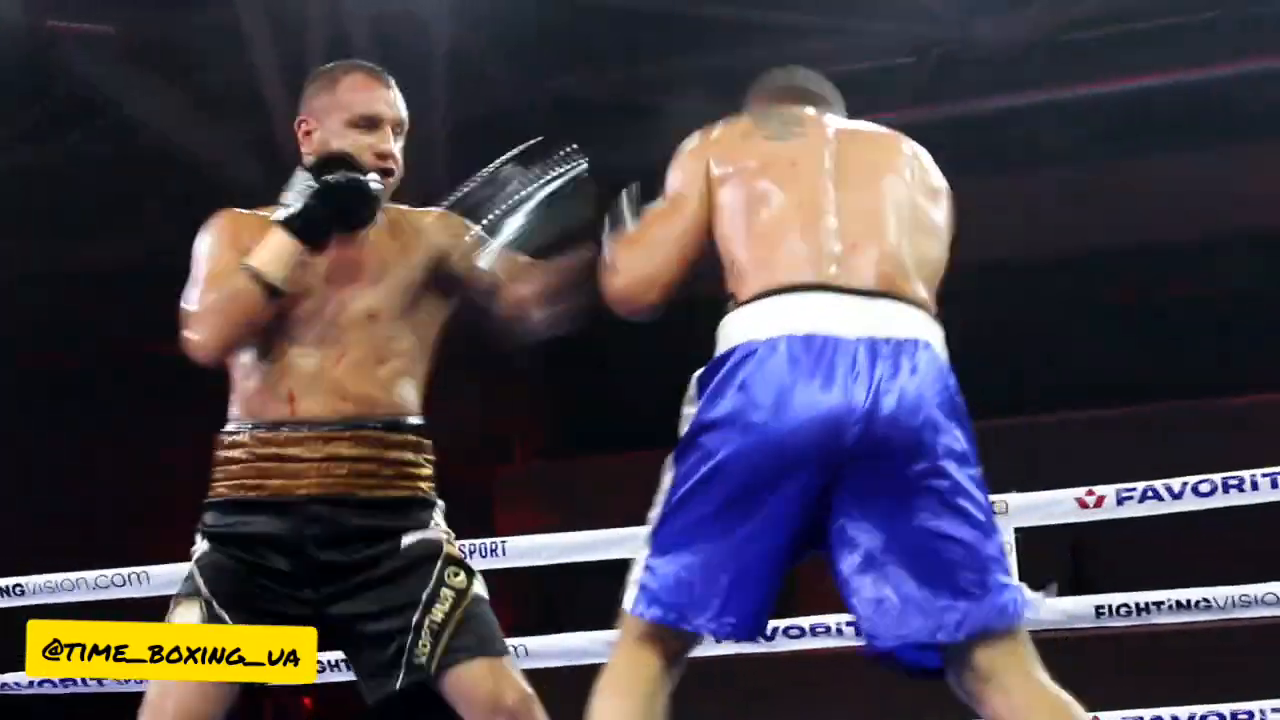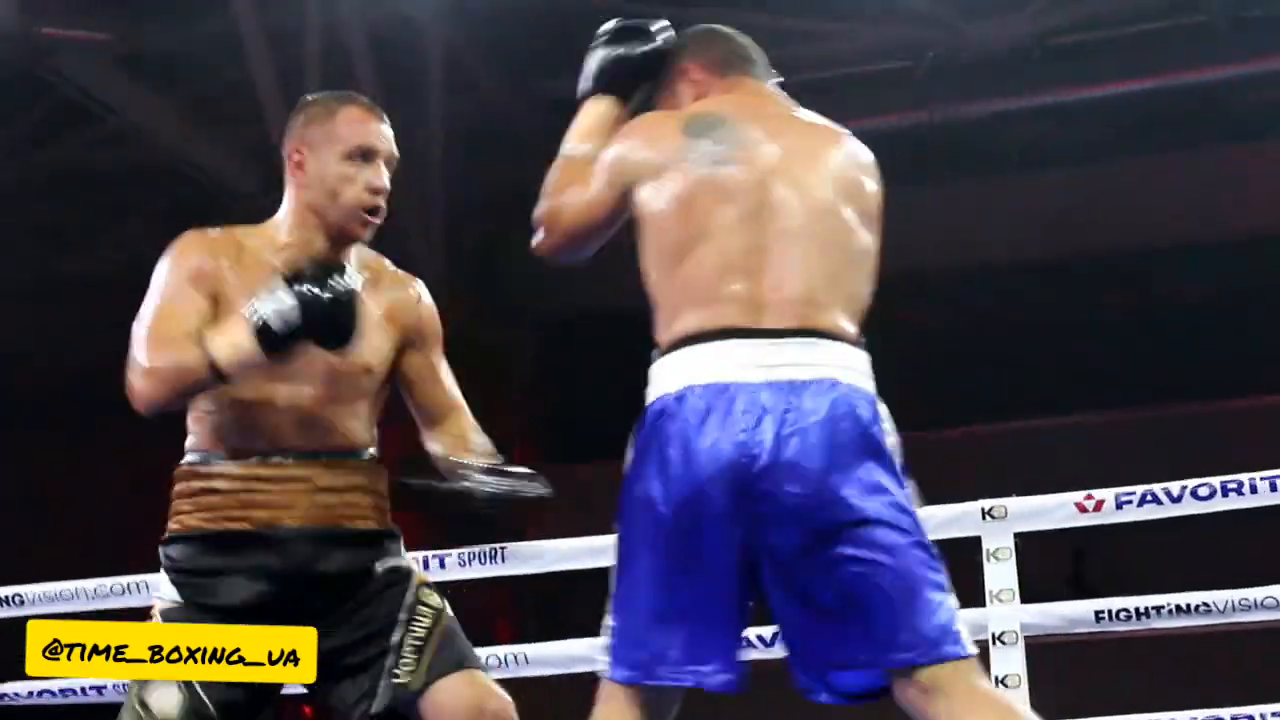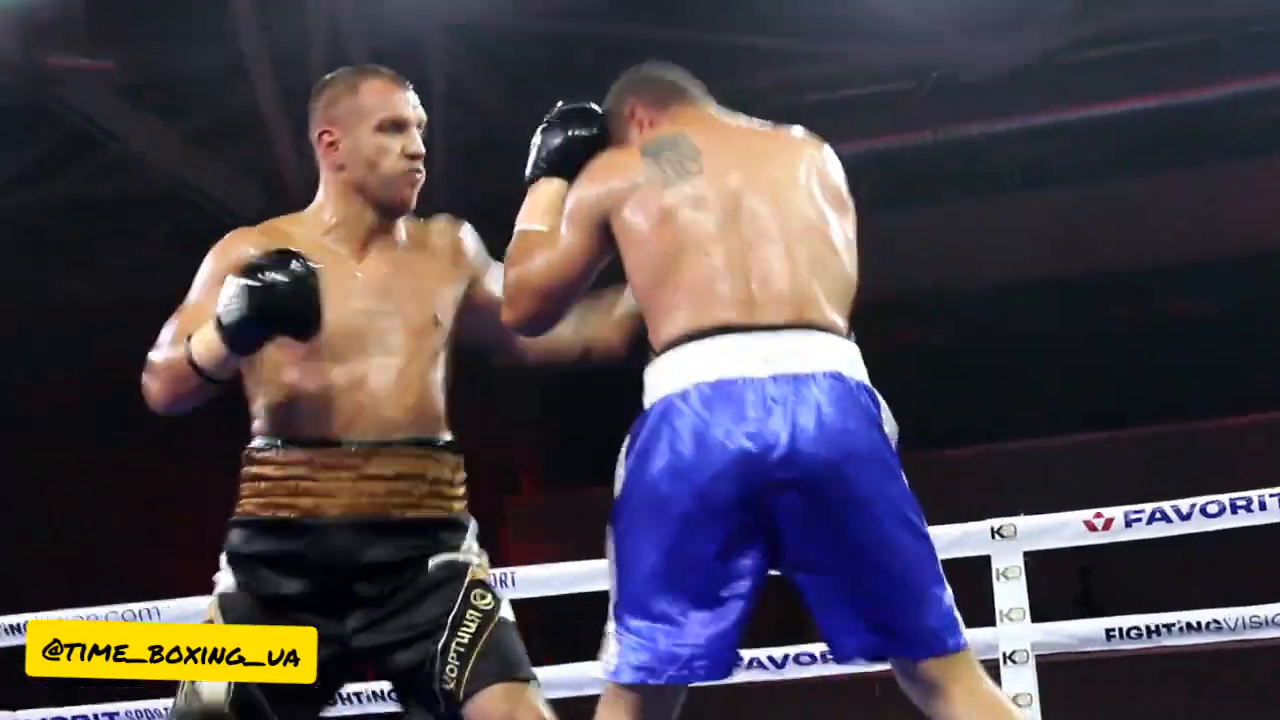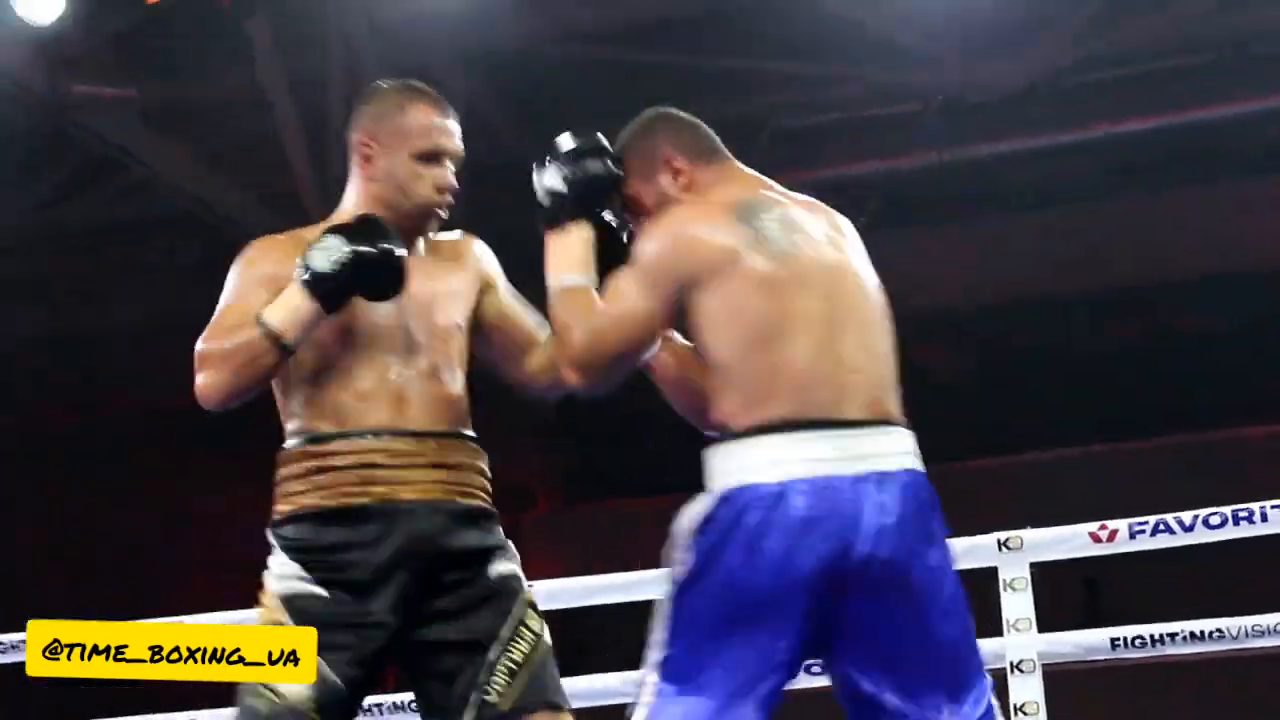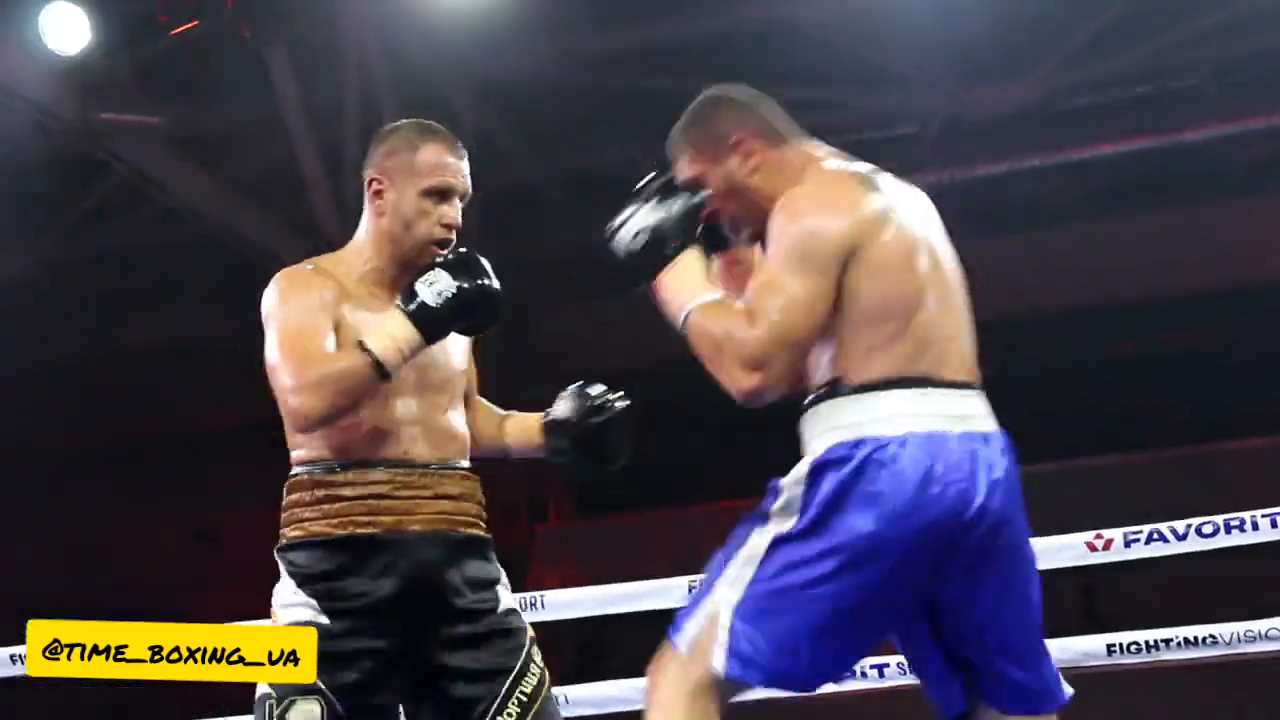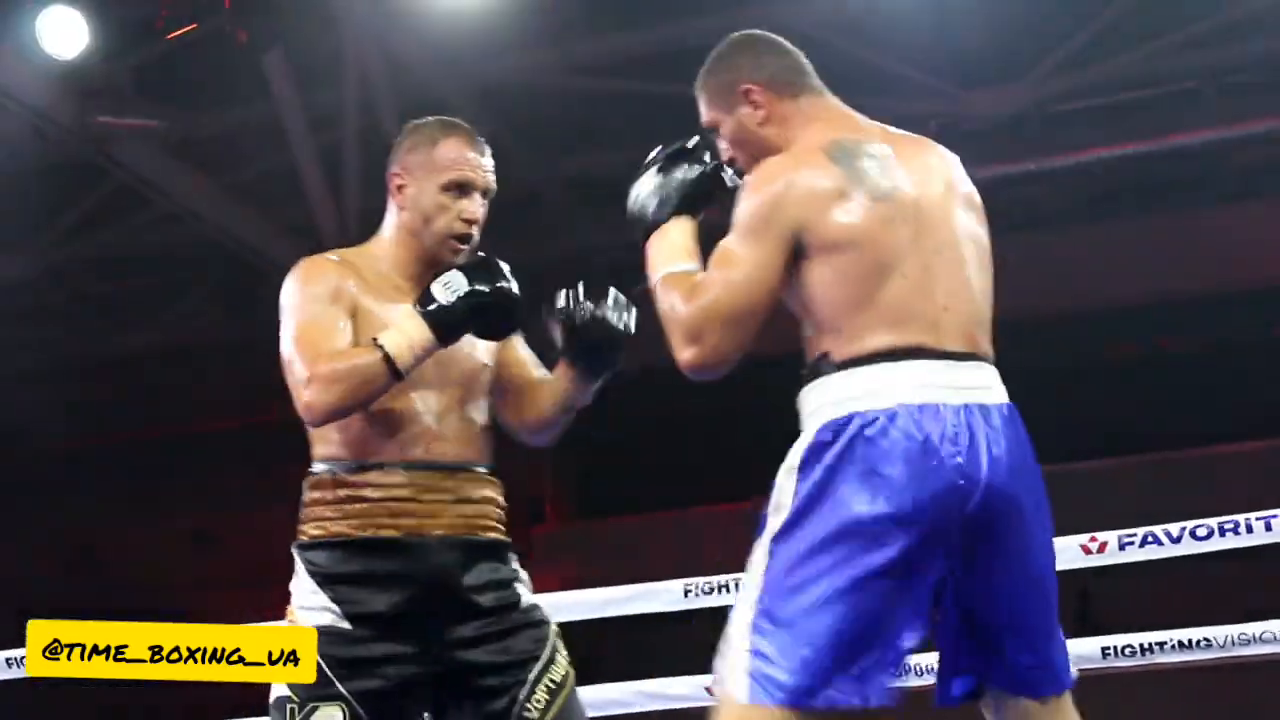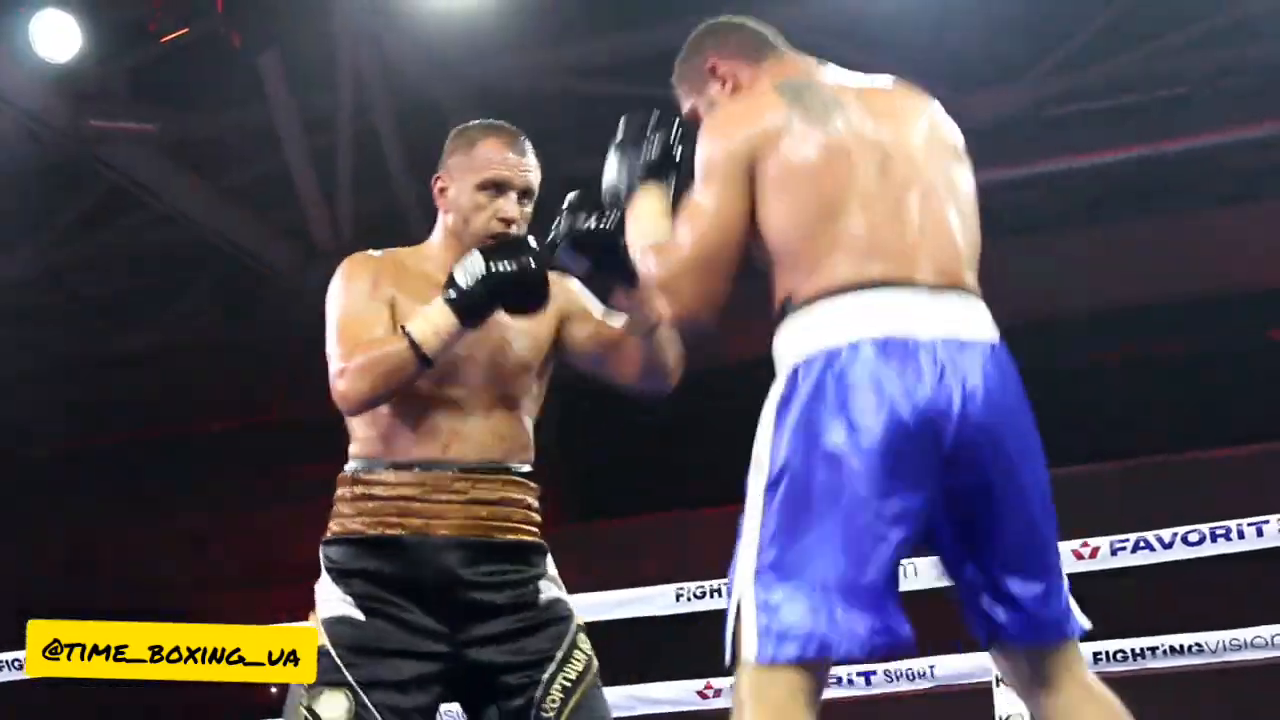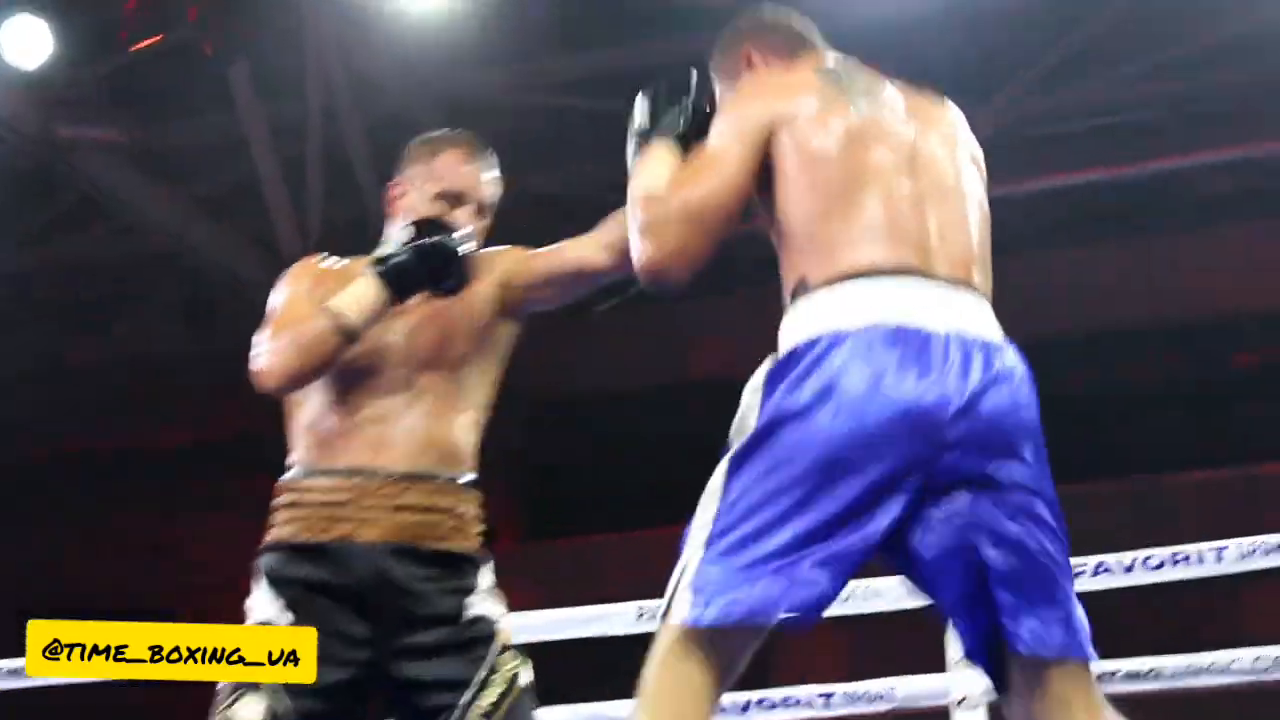
dt=0.2s
person 1, frame 1
left shoulder: (719, 145)
right shoulder: (915, 164)
left elbow: (633, 286)
left wrist: (634, 230)
left hip: (770, 376)
right hip: (904, 376)
person 1, frame 2
left shoulder: (648, 139)
right shoulder: (851, 156)
left elbow: (554, 237)
left wrist: (603, 97)
left hip: (695, 420)
right hip: (827, 412)
person 1, frame 3
left shoulder: (613, 173)
right shoulder: (814, 157)
left elbow: (525, 309)
left wrist: (548, 178)
left hip: (696, 421)
right hip: (828, 405)
person 1, frame 4
left shoulder: (689, 232)
right shoulder: (832, 231)
left elbow: (587, 362)
left wrist: (569, 227)
left hip: (774, 508)
right hip: (890, 498)
person 1, frame 5
left shoulder: (817, 205)
right shoulder: (897, 198)
left elbow: (754, 371)
left wrist: (674, 261)
left hip: (878, 466)
right hip: (975, 465)
person 1, frame 6
left shoulder: (788, 179)
right shoulder: (938, 165)
left elbow: (701, 346)
left wrist: (667, 224)
left hip: (878, 444)
right hip: (990, 437)
person 1, frame 7
left shoulder: (742, 121)
right shoulder: (922, 112)
left elbow: (682, 297)
left wrist: (640, 189)
left hip: (853, 380)
right hip: (976, 369)
person 1, frame 8
left shoulder: (770, 95)
right shoulder: (942, 120)
left elbow: (663, 255)
left wrist: (656, 144)
left hip: (851, 366)
right hip: (983, 372)
left knee: (692, 649)
person 2, frame 1
left shoulder: (428, 235)
right shoulder: (238, 231)
left elbow: (530, 303)
right elbow: (208, 339)
left wrist: (576, 246)
right wrist: (298, 227)
left hip: (388, 522)
right hip: (255, 522)
person 2, frame 2
left shoulder: (401, 297)
right shoulder: (205, 258)
left elbow: (448, 421)
right elbow: (149, 385)
left wrist: (480, 471)
right wrist: (268, 326)
left hip: (358, 559)
right hip: (222, 557)
person 2, frame 3
left shoulder: (448, 250)
right shoulder: (248, 254)
left elbow: (528, 338)
right elbow: (161, 387)
left wrist: (638, 304)
right wrist: (232, 330)
left hip: (419, 546)
right hip: (284, 549)
person 2, frame 4
left shoulder: (464, 261)
right shoulder: (276, 260)
left elbow: (545, 370)
right elbow: (214, 384)
right wrist: (315, 293)
left hip: (459, 539)
right hip: (328, 541)
person 2, frame 5
left shoulder: (463, 293)
right shoulder: (306, 288)
right elbow: (306, 403)
left wrist: (558, 428)
right wrist: (415, 322)
left hip: (459, 565)
right hip: (341, 564)
person 2, frame 6
left shoulder: (477, 294)
right shoulder: (326, 280)
left elbow: (533, 416)
right elbow: (317, 396)
left wrist: (585, 362)
right wrist: (432, 322)
left hip: (479, 567)
right hip: (357, 567)
person 2, frame 7
left shoulder: (547, 294)
right shoulder: (372, 275)
left elbow: (656, 373)
right elbow: (355, 386)
right wrist: (461, 303)
left hip: (506, 567)
right hip: (383, 567)
person 2, frame 8
left shoulder: (497, 282)
right shoulder: (317, 280)
left elbow: (606, 255)
right elbow: (274, 369)
right wrist: (385, 281)
left hip: (439, 576)
right hip: (313, 571)
